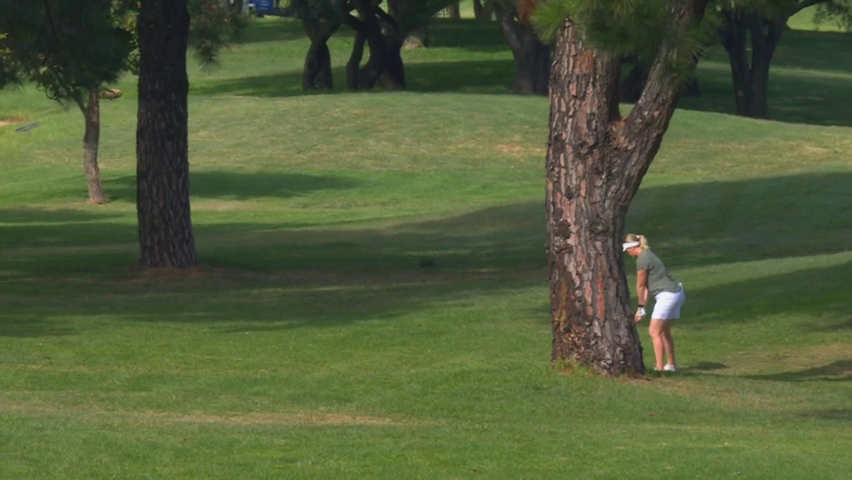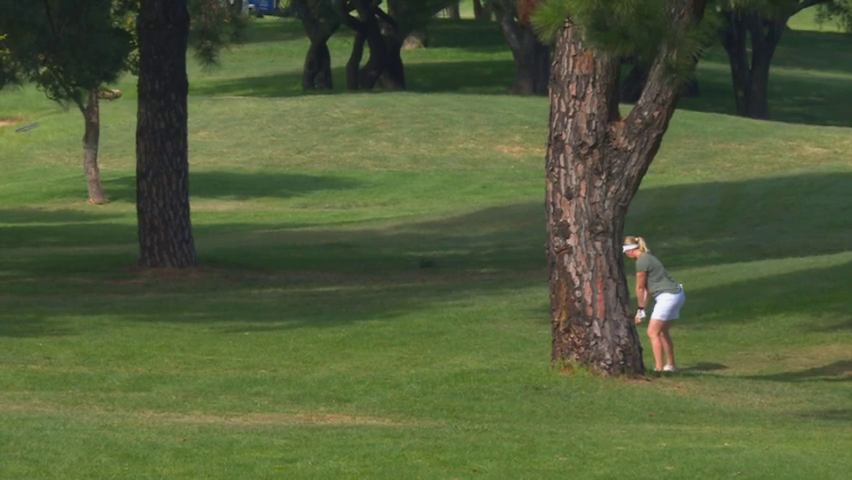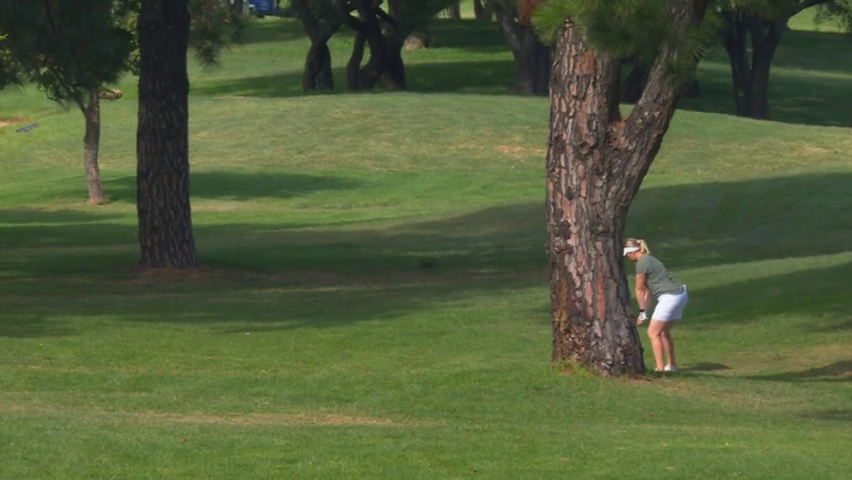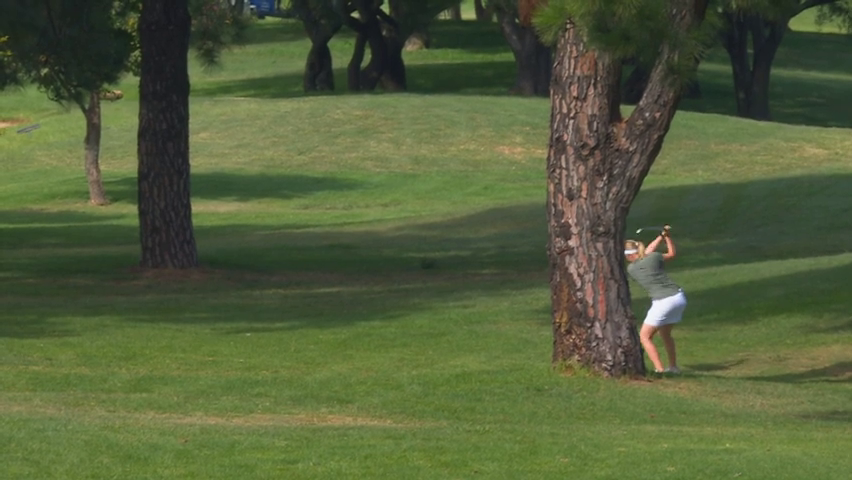
dt=0.7s
person 1, frame 1
left shoulder: (642, 259)
right shoulder: (647, 256)
left elbow: (640, 286)
right elbow: (647, 285)
left wrist: (640, 307)
right wrist: (642, 308)
left hip: (667, 295)
right hip: (675, 293)
left knee: (654, 332)
right knee: (664, 331)
left ankle: (659, 368)
right ankle: (671, 365)
person 1, frame 2
left shoulder: (641, 261)
right shoulder: (647, 258)
left elbow: (640, 288)
right elbow: (647, 288)
left wrist: (640, 309)
right wrist: (642, 309)
left hip: (668, 297)
right hip: (675, 294)
left knee: (653, 332)
right knee: (662, 331)
left ankle: (659, 369)
right ankle: (671, 365)
person 1, frame 3
left shoulder: (640, 265)
right shoulder: (650, 259)
left elbow: (639, 291)
right elbow: (650, 290)
left wrist: (642, 311)
right wrist: (644, 311)
left hip: (670, 298)
right hip: (680, 294)
left knee: (653, 333)
right knee: (664, 331)
left ankle: (660, 369)
right ankle: (671, 365)
person 1, frame 4
left shoulder: (630, 269)
right shoulder: (654, 258)
right elbow: (672, 254)
left wrist: (661, 237)
right wrist: (666, 236)
left hip: (663, 302)
right hip: (678, 298)
left knee: (644, 337)
right knee: (665, 333)
left ankle: (660, 370)
right ankle: (673, 366)
